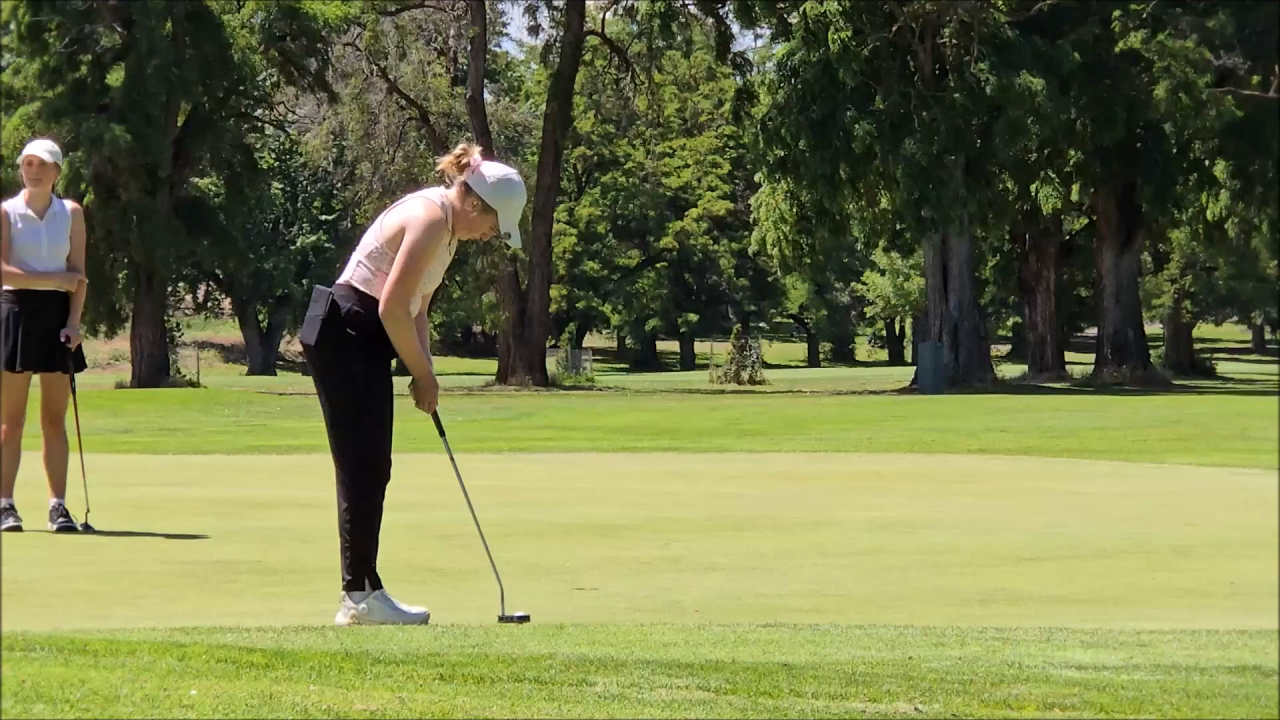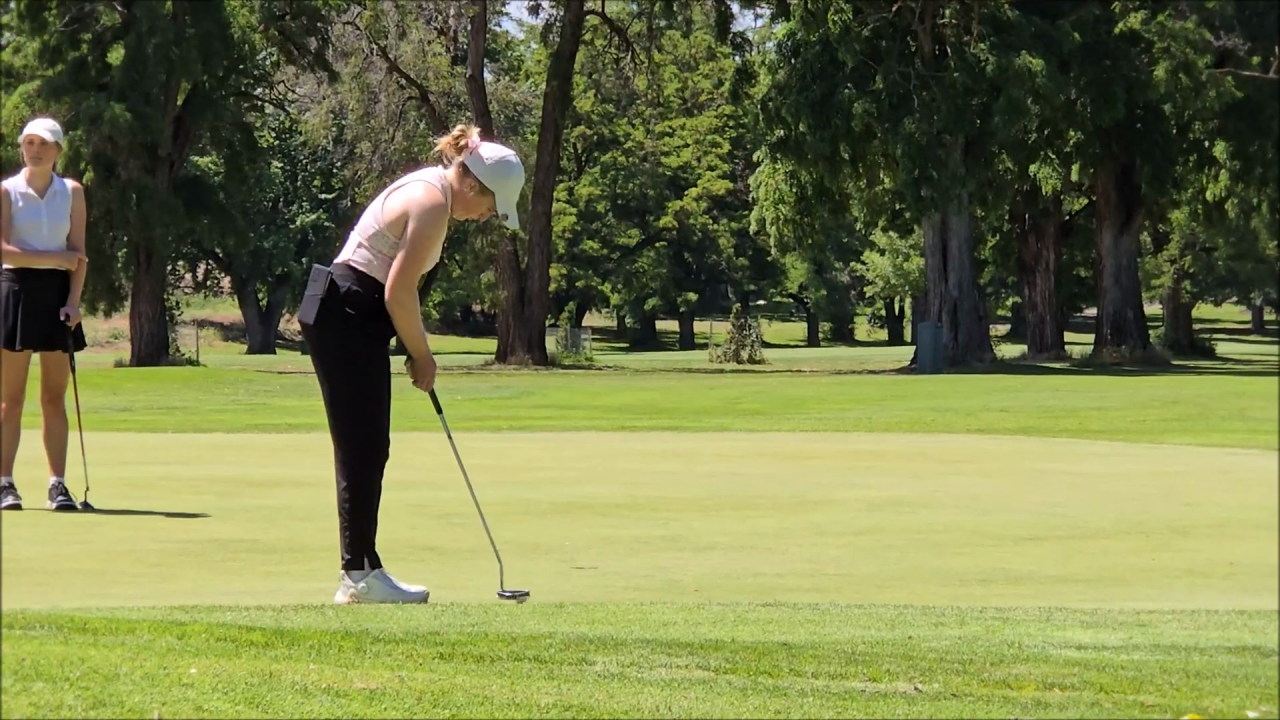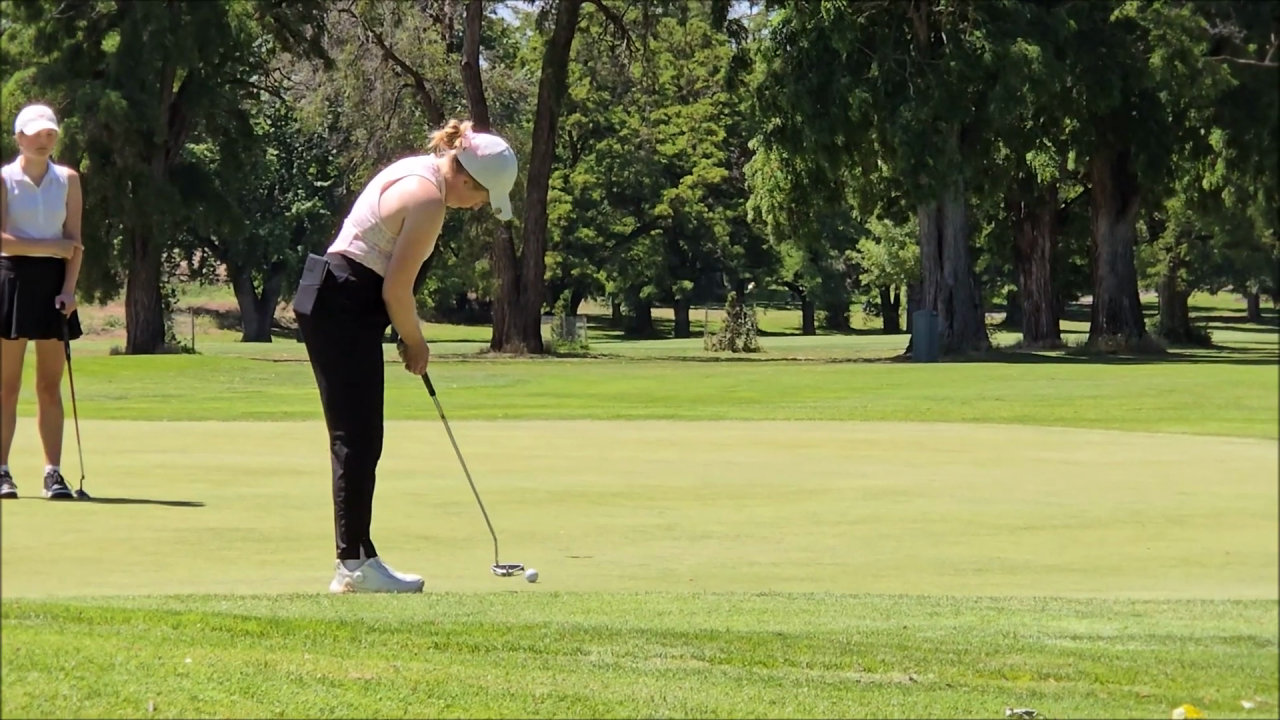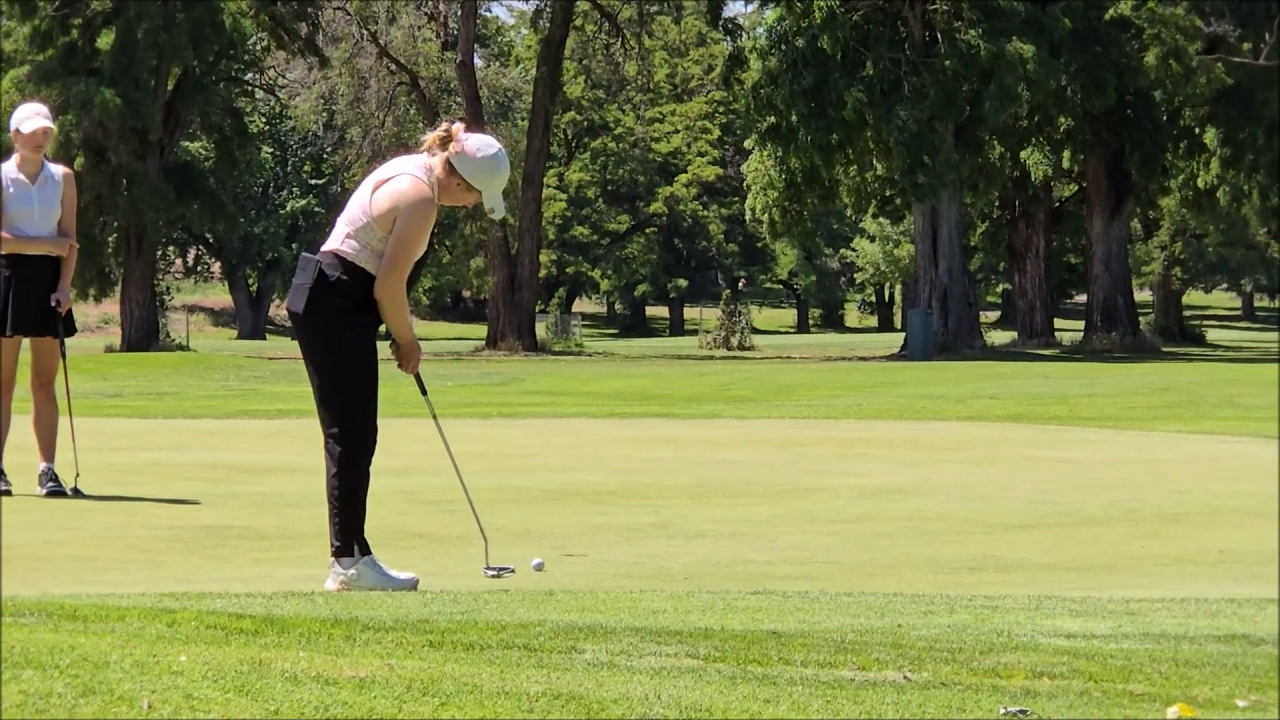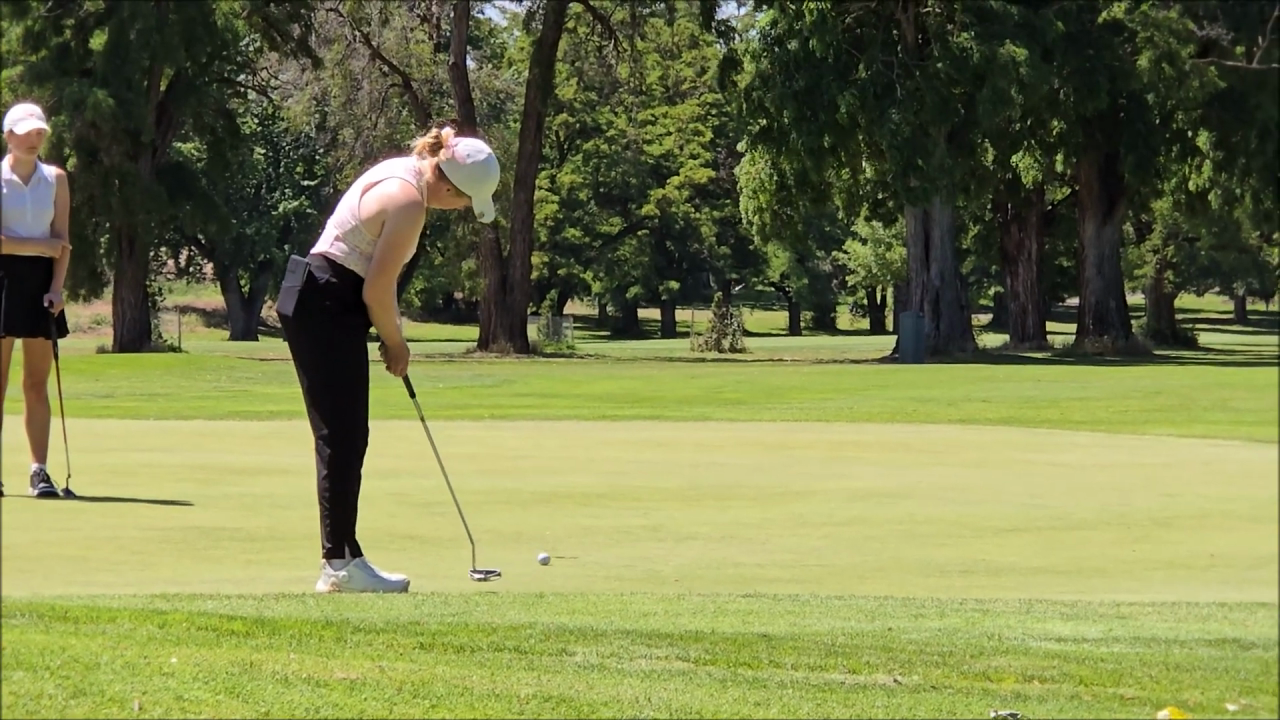
dt=0.5s
person 1, frame 1
left shoulder: (446, 226)
right shoulder: (430, 218)
left elbow: (415, 306)
right elbow: (392, 309)
left wrist: (424, 368)
right wrist: (422, 374)
left hip: (362, 341)
right hip: (346, 337)
left knee: (369, 471)
right knee: (363, 471)
left ankle: (360, 593)
right ankle: (361, 597)
person 1, frame 2
left shoulder: (432, 189)
right shoulder: (432, 202)
right elbow: (398, 294)
left wrist: (417, 348)
right wrist: (422, 355)
left hip: (353, 317)
right hip: (345, 316)
left knee: (367, 449)
right knee: (363, 449)
left ankle: (359, 570)
right ankle: (360, 575)
person 1, frame 3
left shoulder: (420, 170)
right shoulder: (428, 198)
right elbow: (396, 289)
left wrist: (408, 334)
right wrist: (415, 342)
left hip: (336, 302)
right hip: (342, 307)
left knee: (357, 438)
right knee: (358, 439)
left ankle: (354, 561)
right ankle: (355, 564)
person 1, frame 4
left shoulder: (412, 168)
right shoulder: (420, 198)
right elbow: (387, 287)
left wrist: (400, 333)
right wrist: (407, 341)
left hip: (328, 301)
right hip: (336, 307)
left knee: (351, 436)
right knee: (352, 437)
left ankle: (349, 558)
right ankle: (349, 562)
person 1, frame 5
left shoulder: (403, 171)
right shoulder: (408, 201)
right elbow: (376, 291)
left wrist: (389, 334)
right wrist: (395, 343)
left hip: (318, 303)
right hip: (326, 309)
left knee: (343, 437)
right knee: (343, 438)
left ankle: (341, 560)
right ankle: (340, 564)
person 2, frame 1
left shoulder: (72, 212)
left elbow: (78, 274)
left wrist: (74, 321)
right wrist: (55, 278)
left hip: (57, 314)
left knee: (55, 419)
left ankle: (58, 507)
person 2, frame 2
left shoulder: (72, 191)
left elbow: (78, 252)
left wrist: (74, 300)
right wrist: (54, 256)
left hip: (57, 292)
left knee: (55, 397)
left ankle: (58, 484)
person 2, frame 3
left shoulder: (68, 179)
left elbow: (74, 240)
left wrist: (69, 288)
right wrist: (50, 246)
left hip: (53, 280)
left knee: (50, 386)
left ankle: (53, 473)
person 2, frame 4
left shoulder: (63, 177)
left elbow: (69, 239)
left wrist: (64, 286)
right wrist: (44, 244)
left hip: (48, 279)
left knee: (45, 384)
left ankle: (47, 470)
person 2, frame 5
left shoulder: (55, 178)
left elbow: (62, 239)
left wrist: (57, 286)
right wrist: (38, 246)
left hip: (40, 279)
left knee: (37, 385)
left ankle: (39, 471)
